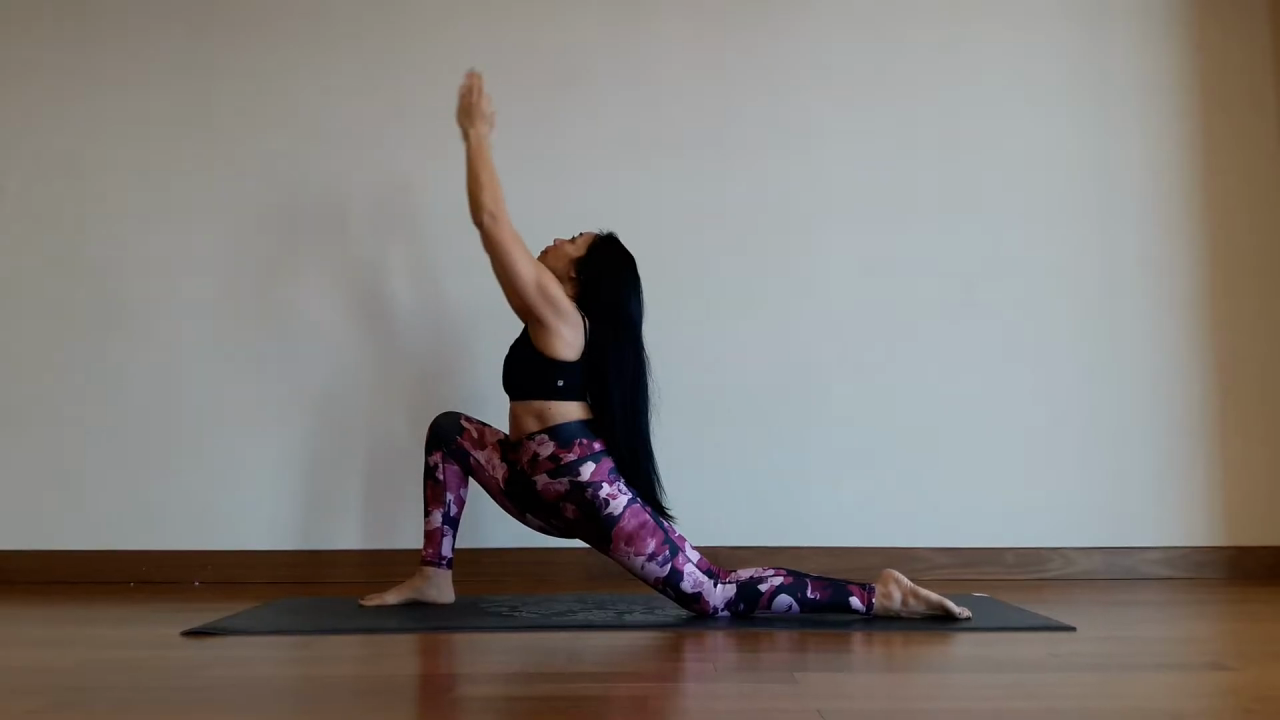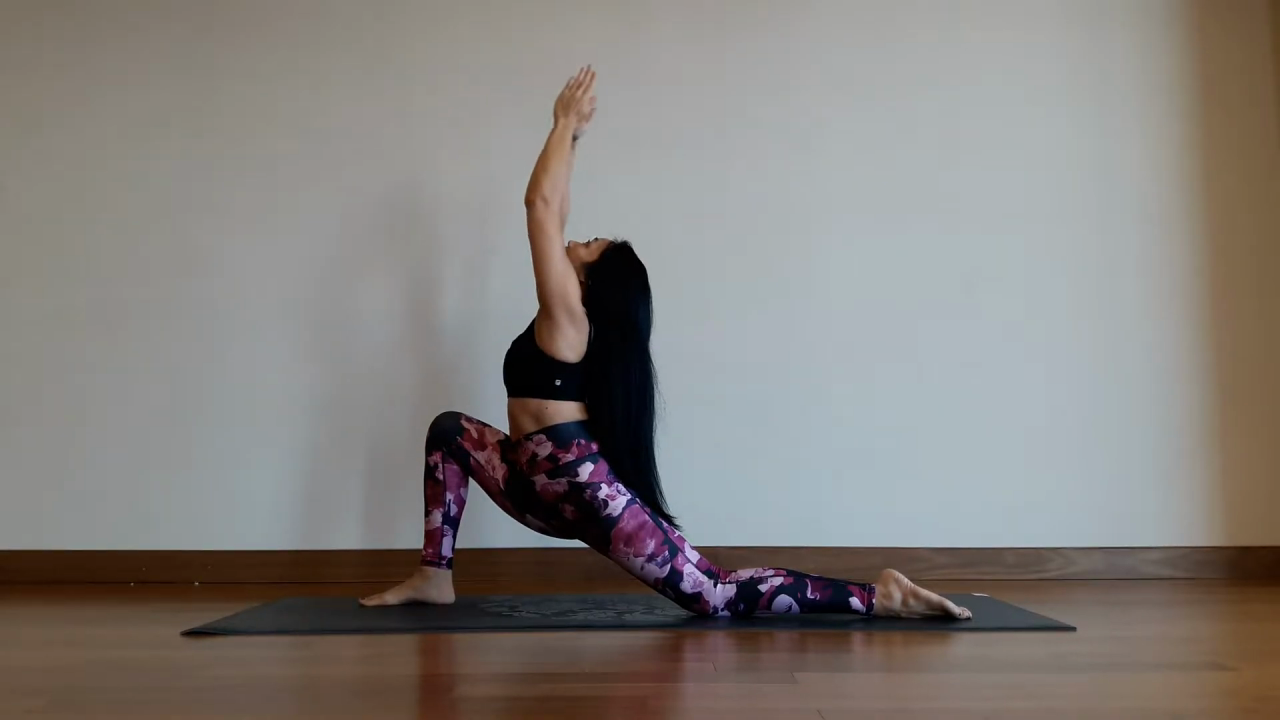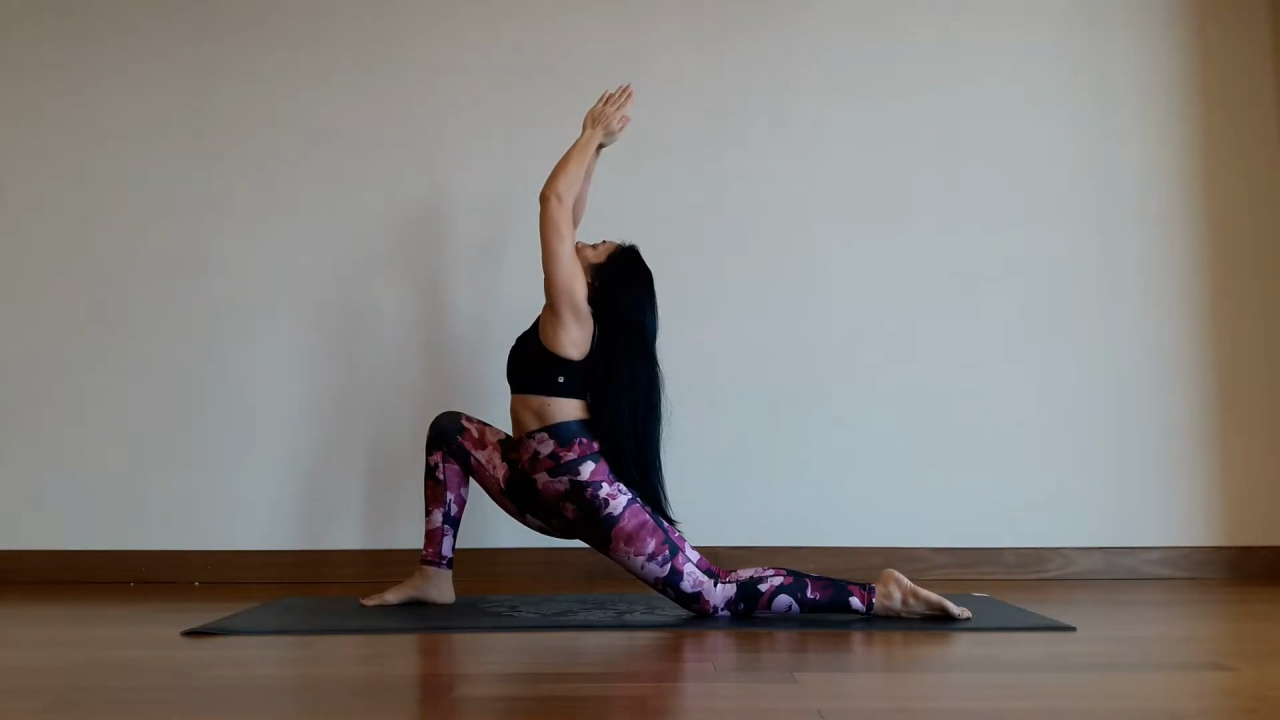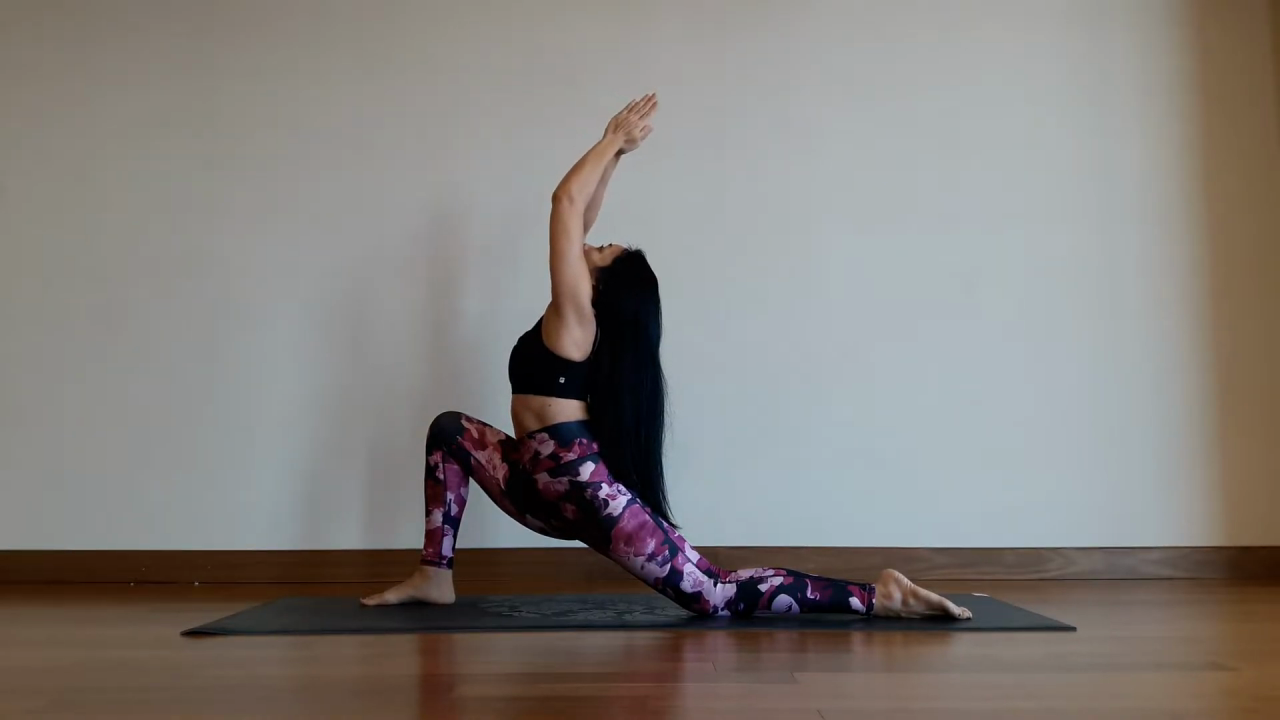
dt=0.7s
person 1, frame 1
left shoulder: (555, 309)
right shoulder: (549, 317)
left elbow: (491, 219)
right elbow: (495, 229)
left wrist: (477, 134)
right wrist: (475, 138)
left hip: (584, 484)
right hip: (551, 485)
left knee: (713, 594)
right knee: (449, 430)
left ankle: (880, 597)
right ankle: (434, 577)
person 1, frame 2
left shoulder: (567, 313)
right shoulder: (569, 319)
left elbow: (539, 204)
right elbow: (552, 217)
left wrist: (564, 125)
right wrist: (571, 135)
left hip: (581, 484)
right hip: (551, 486)
left knee: (713, 594)
right knee: (450, 431)
left ankle: (880, 597)
right ankle: (435, 576)
person 1, frame 3
left shoulder: (571, 310)
right shoulder: (573, 317)
left elbow: (553, 201)
right elbow: (565, 216)
left wrist: (594, 136)
right wrist: (595, 141)
left hip: (583, 484)
right hip: (549, 486)
left knee: (712, 593)
right knee: (449, 430)
left ankle: (878, 596)
right ankle: (434, 576)
person 1, frame 4
left shoulder: (575, 310)
right shoulder: (581, 320)
left elbow: (565, 202)
right elbow: (577, 217)
left wrist: (615, 142)
right wrist: (615, 147)
left hip: (581, 485)
right hip: (549, 486)
left knee: (711, 592)
right knee: (449, 430)
left ankle: (879, 596)
right ankle: (435, 574)
